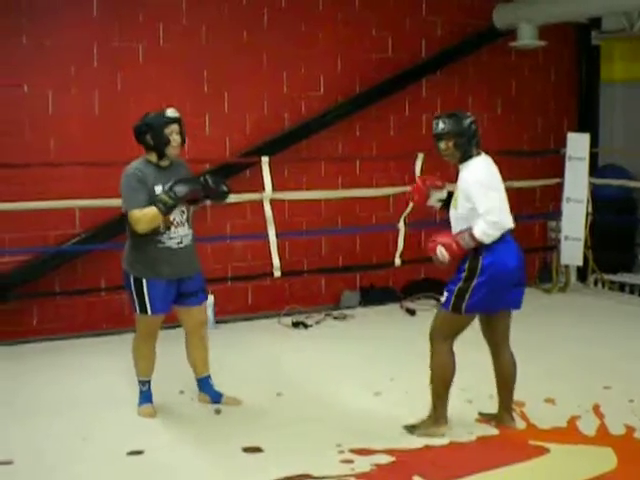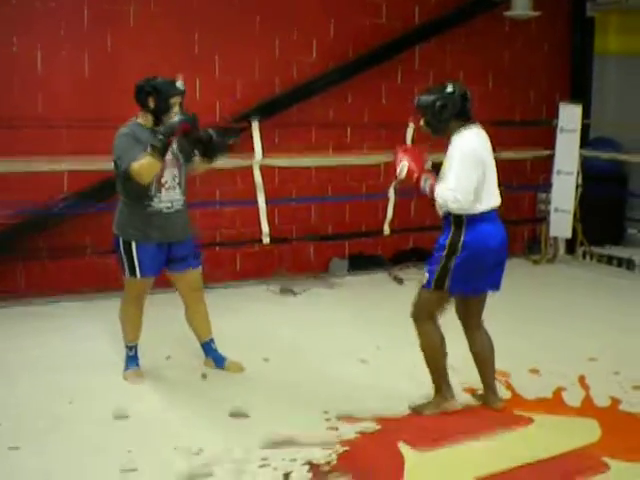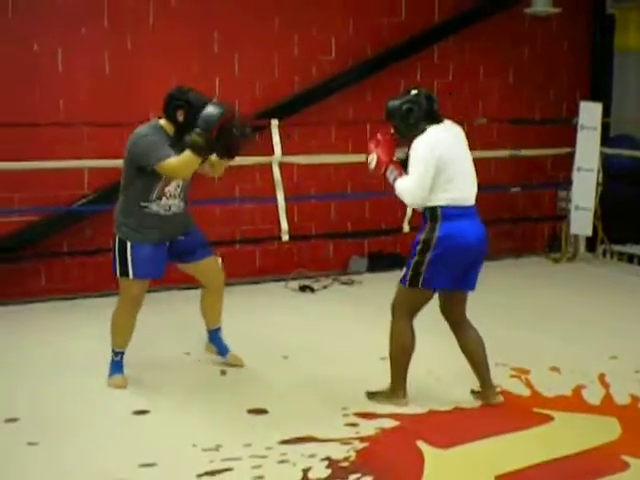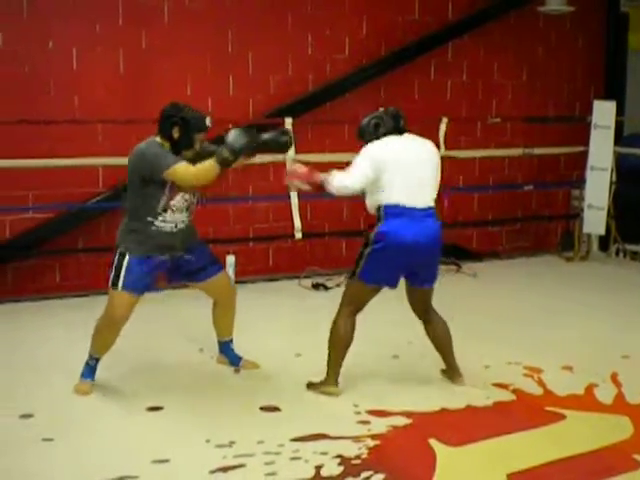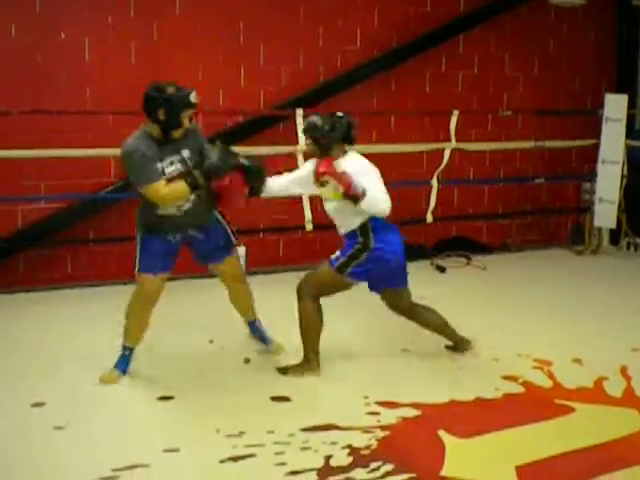
dt=1s
person 1, frame 1
left shoulder: (474, 173)
right shoulder: (480, 165)
left elbow: (494, 220)
left wrist: (459, 243)
left hip: (486, 262)
right hip: (506, 256)
left knee: (440, 336)
right knee: (498, 343)
left ankle: (437, 416)
right ankle: (505, 413)
person 1, frame 2
left shoulder: (464, 144)
right shoulder: (474, 135)
left elbow: (455, 198)
left wrist: (421, 177)
right wrist: (428, 173)
left hip: (467, 236)
right hip: (490, 232)
left knee: (422, 313)
right knee: (472, 321)
left ankle: (444, 395)
right ankle: (491, 393)
person 1, frame 3
left shoulder: (428, 141)
right shoulder: (451, 131)
left elbow: (414, 196)
left wrist: (387, 166)
right wrist: (395, 159)
left hip: (444, 234)
right hip: (471, 230)
left knee: (401, 313)
right knee: (456, 318)
left ankle: (397, 390)
right ankle: (488, 389)
person 1, frame 4
left shoulder: (375, 149)
right shoulder: (427, 146)
left elbow: (351, 183)
left wrist: (312, 177)
left hip: (391, 232)
right hip: (428, 229)
left knee: (348, 308)
right knee: (423, 307)
left ankle: (330, 380)
right ankle: (453, 370)
person 1, frame 5
left shoulder: (356, 166)
right shoulder: (323, 166)
left elbow: (382, 204)
right elbow: (288, 184)
left wrist: (348, 186)
left hip: (374, 243)
right hip: (384, 243)
left knee: (306, 290)
right knee: (403, 307)
left ankle: (310, 363)
right ankle: (459, 340)
person 2, frame 1
left shoulder: (181, 167)
right shoulder: (136, 174)
right elbow: (140, 222)
left wrist: (206, 192)
right wrist: (172, 196)
left hip: (186, 266)
right hip: (150, 270)
left knee: (197, 327)
right knee: (147, 332)
left ankle: (206, 389)
right ankle: (144, 393)
person 2, frame 2
left shoulder: (174, 132)
right shoulder: (128, 134)
left elbow: (194, 165)
right elbow: (144, 174)
left wrist: (211, 148)
right wrist: (163, 140)
left hip: (178, 229)
right hip: (139, 232)
left knee: (193, 289)
right knee: (136, 294)
left ankle: (212, 353)
right ankle: (131, 357)
person 2, frame 3
left shoulder: (186, 138)
right shoulder: (146, 138)
left elbow: (213, 169)
right elbow: (179, 169)
left wrist: (228, 146)
right wrist: (205, 137)
left hip: (179, 226)
right hip: (138, 233)
left knee: (215, 277)
right knee: (131, 299)
left ankle: (216, 343)
right ankle: (116, 363)
person 2, frame 4
left shoulder: (188, 152)
right shoulder: (146, 153)
right elbow: (192, 178)
left wrist: (256, 145)
right wrist: (229, 154)
left hip: (183, 245)
right hip: (140, 248)
left knee: (225, 292)
right knee: (115, 314)
left ankle: (227, 352)
right ankle: (90, 367)
person 2, frame 5
left shoulder: (187, 133)
right shoulder: (135, 151)
left elbow: (206, 159)
right elbow: (162, 196)
left wrist: (237, 164)
right wrist: (202, 175)
left hip: (201, 219)
right hip: (159, 229)
left knee: (235, 275)
right knee: (147, 294)
left ankle: (256, 329)
right ankle: (125, 357)
